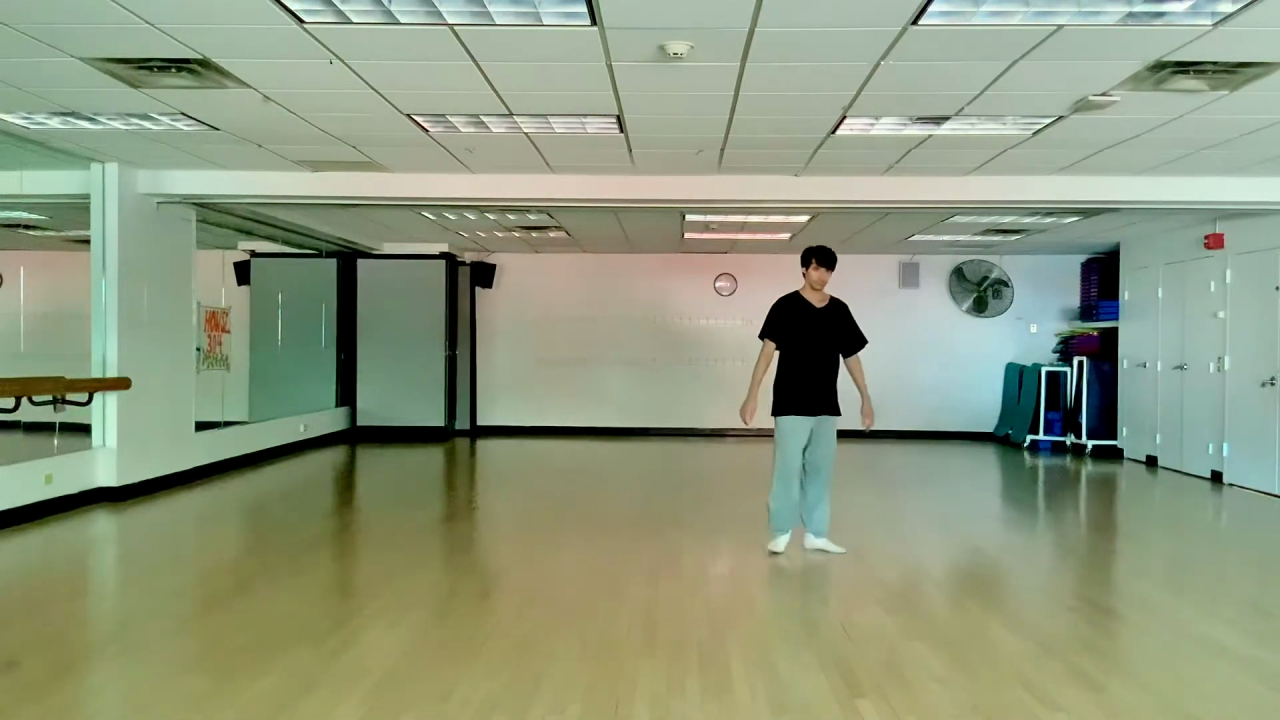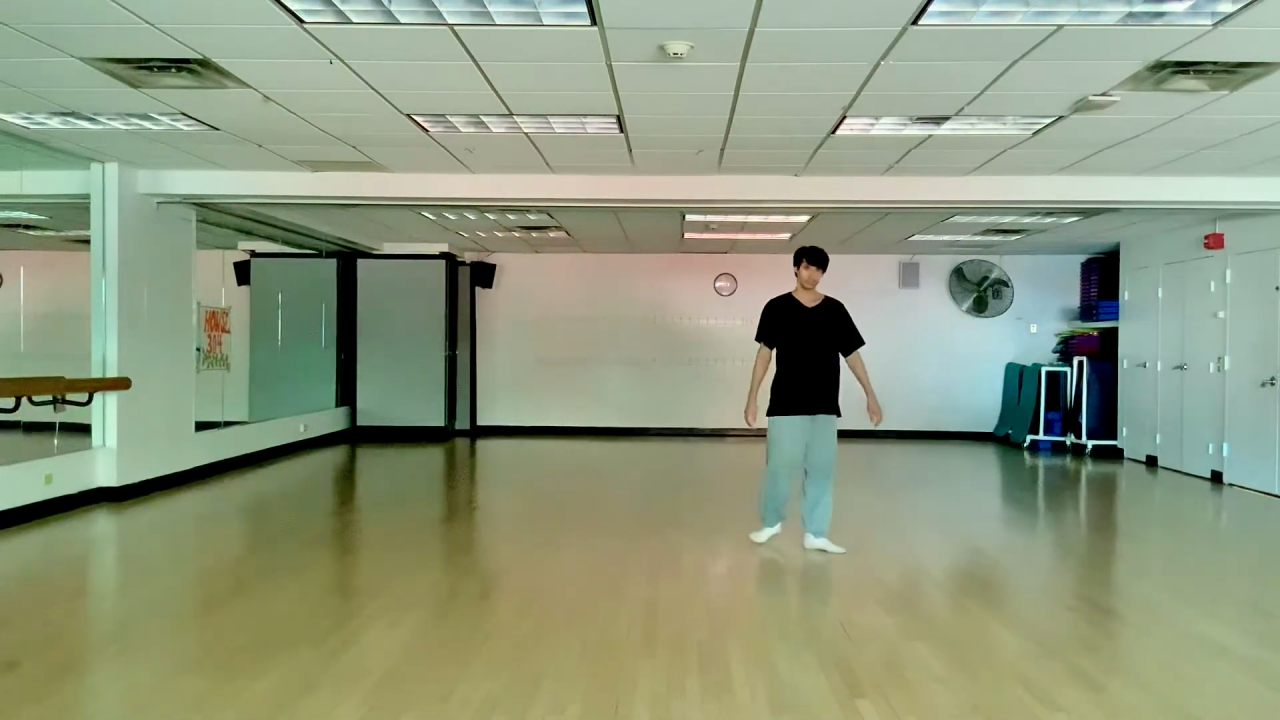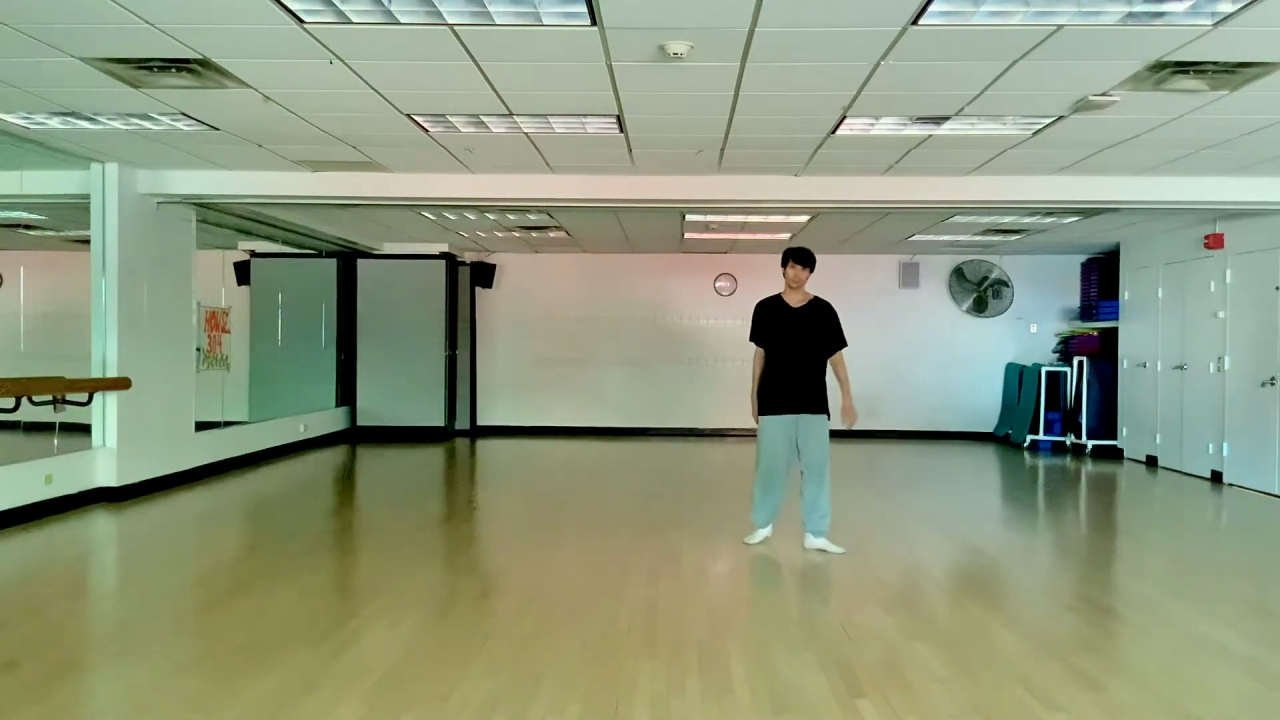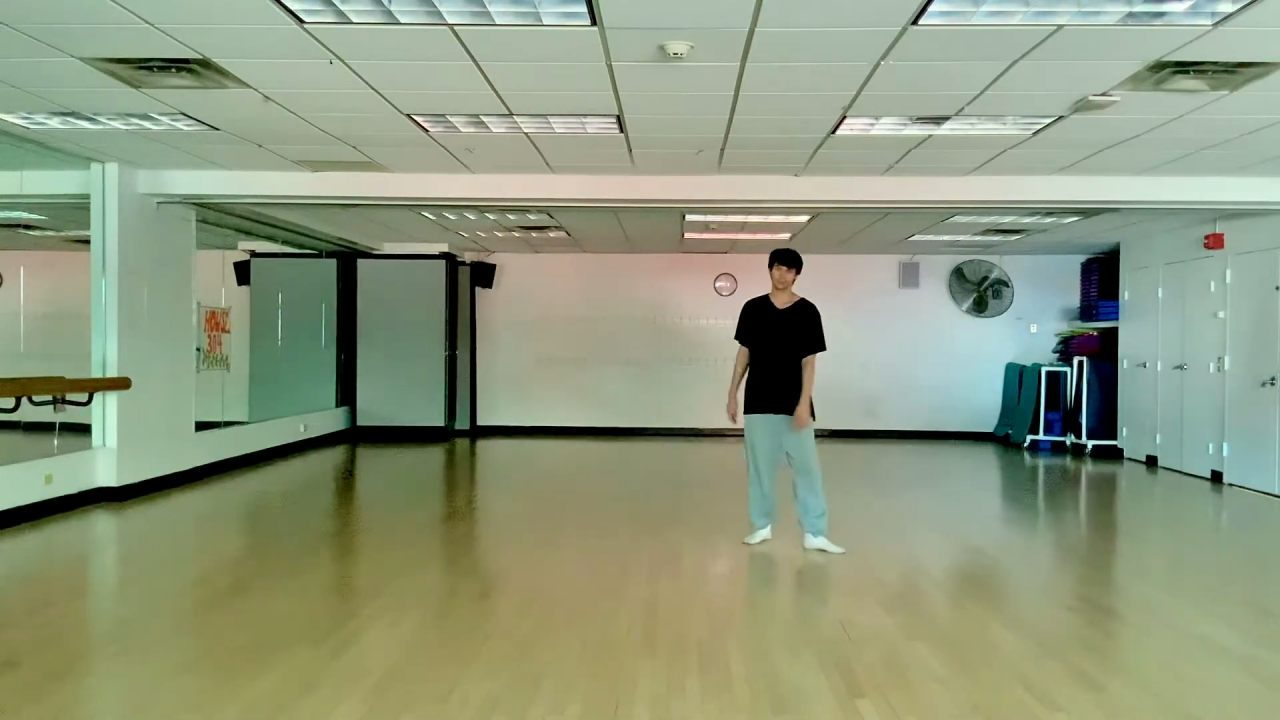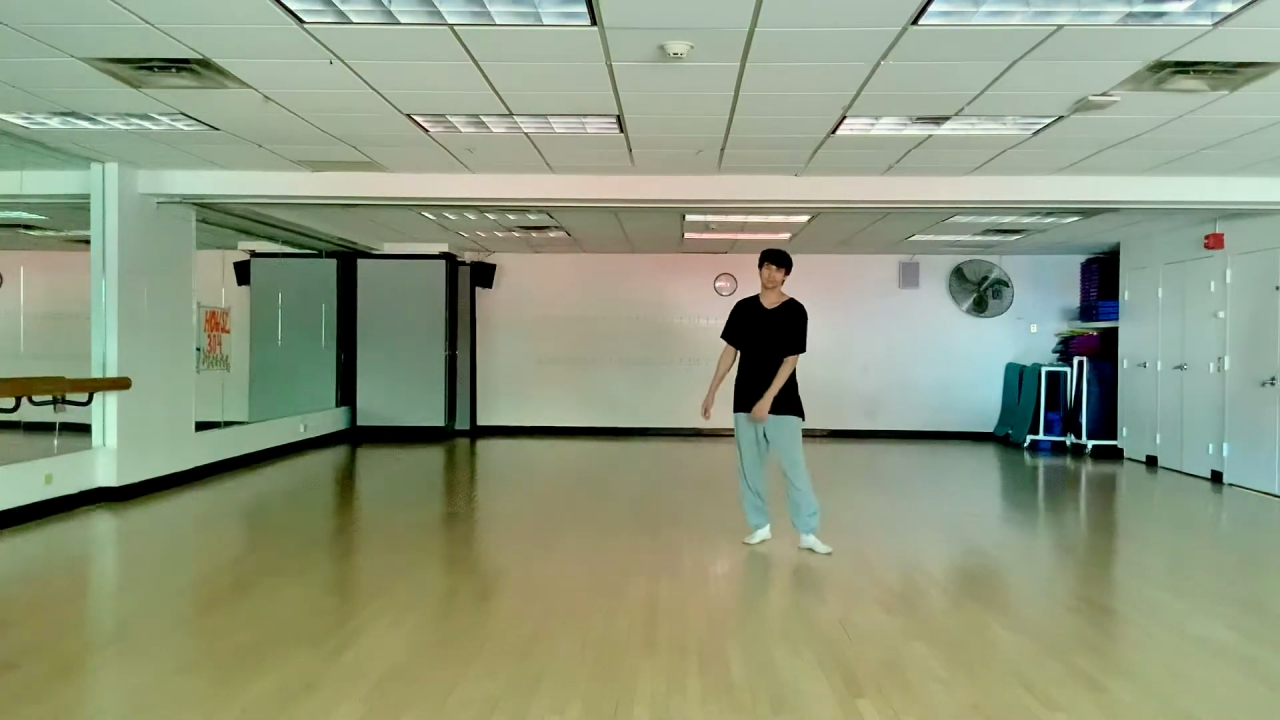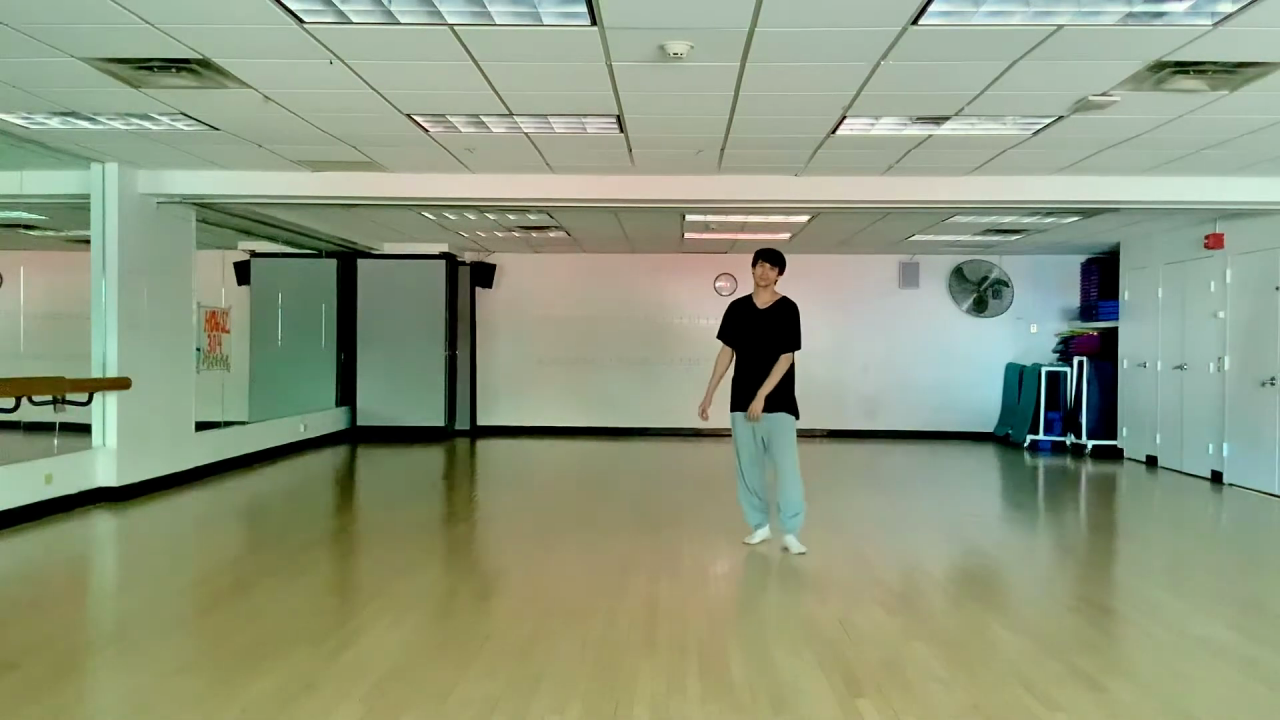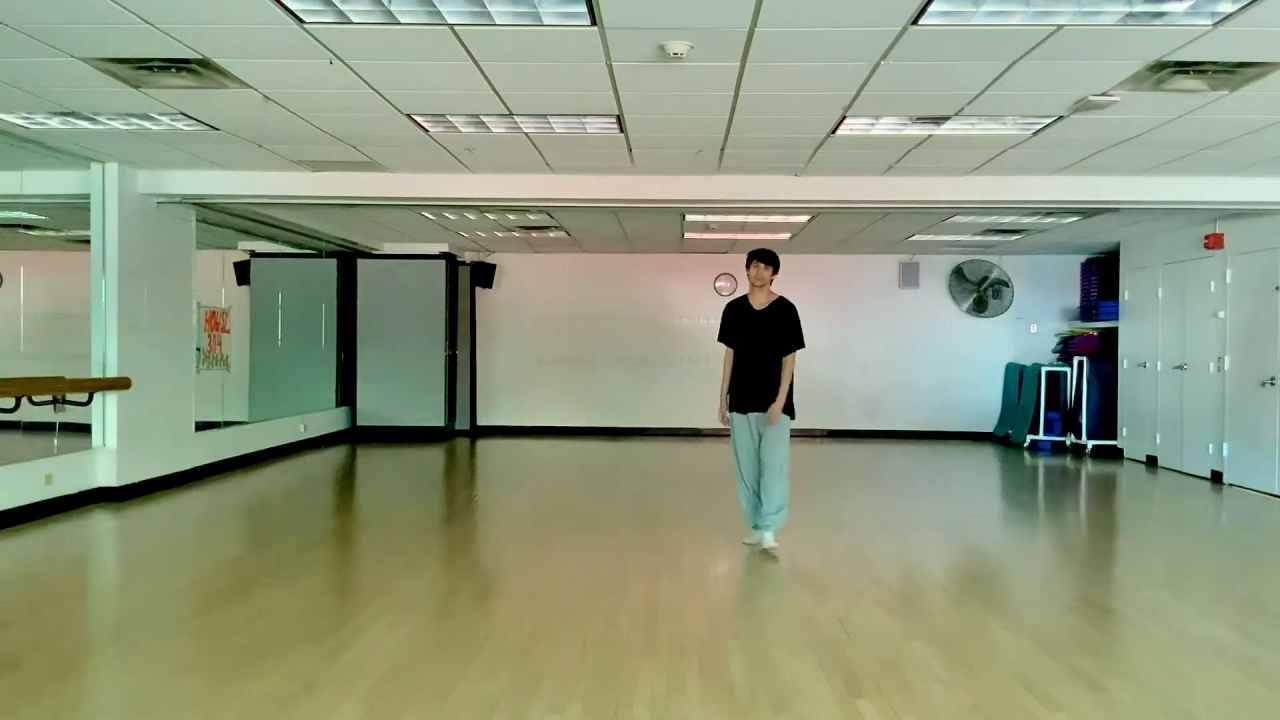
dt=0.2s
person 1, frame 1
left shoulder: (840, 310)
right shoulder: (786, 306)
left elbow: (852, 356)
right elbow: (767, 351)
left wrist: (866, 399)
right wrist: (751, 395)
left hip: (826, 406)
right hip: (791, 404)
left knee: (820, 470)
right knee: (787, 468)
left ankle: (815, 533)
right ankle: (781, 530)
person 1, frame 2
left shoulder: (835, 310)
right shoulder: (776, 308)
left elbow: (852, 354)
right elbow: (764, 354)
left wrist: (870, 395)
right wrist: (752, 398)
left hip: (824, 405)
right hip: (786, 403)
left knee: (822, 468)
right knee: (780, 465)
left ankle: (816, 534)
right ankle: (771, 522)
person 1, frame 3
left shoulder: (823, 310)
right shoulder: (765, 308)
left elbow: (835, 357)
right elbow: (760, 354)
left wrist: (847, 398)
right wrist: (754, 397)
left hip: (812, 404)
right hip: (774, 403)
left knee: (817, 468)
right knee: (769, 466)
left ankle: (815, 534)
right ankle: (762, 525)
person 1, frame 4
left shoulder: (808, 312)
right shoulder: (753, 308)
left elbow: (809, 360)
right elbow: (744, 353)
left wrist: (804, 402)
right wrist: (732, 393)
left hip: (794, 404)
right hip: (758, 403)
left knee: (807, 467)
right knee: (759, 467)
left ankle: (814, 533)
right ankle: (761, 525)
person 1, frame 5
left shoulder: (795, 311)
right shoulder: (743, 308)
left elbow: (790, 360)
right elbow: (730, 351)
left wrist: (768, 398)
right wrist: (712, 391)
left hip: (782, 403)
right hip: (745, 401)
left knee: (795, 467)
right knee: (751, 467)
left ankle: (808, 532)
right ankle: (760, 526)
person 1, frame 6
left shoulder: (788, 309)
right shoulder: (736, 308)
left elbow: (785, 358)
right elbow: (727, 352)
left wrist: (761, 396)
right wrist: (710, 393)
left hip: (777, 402)
right hip: (741, 401)
left knee: (786, 465)
right knee: (748, 467)
left ankle: (790, 532)
right ankle: (759, 525)
person 1, frame 7
left shoulder: (785, 310)
right shoulder: (733, 310)
left elbow: (789, 359)
right elbow: (730, 354)
left wrist: (781, 401)
right wrist: (723, 397)
left hip: (774, 402)
right hip: (741, 401)
left knee: (774, 464)
right knee: (746, 467)
left ankle: (769, 530)
right ankle: (756, 526)
